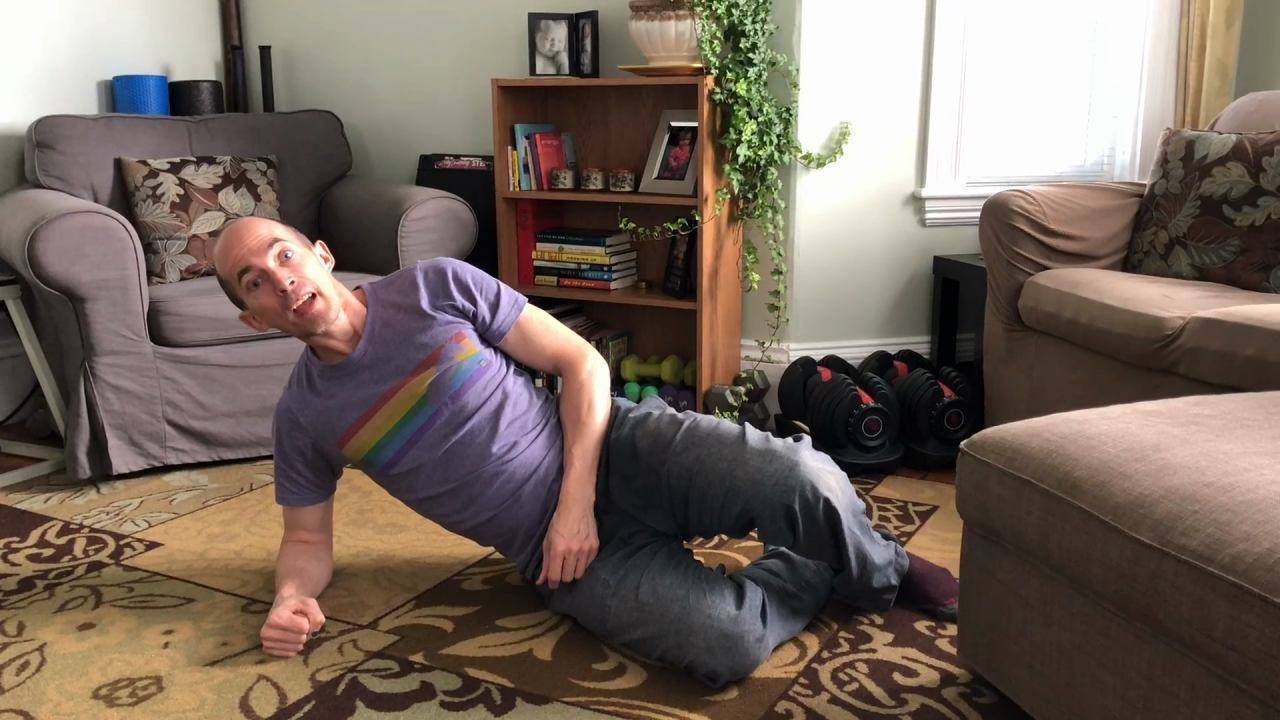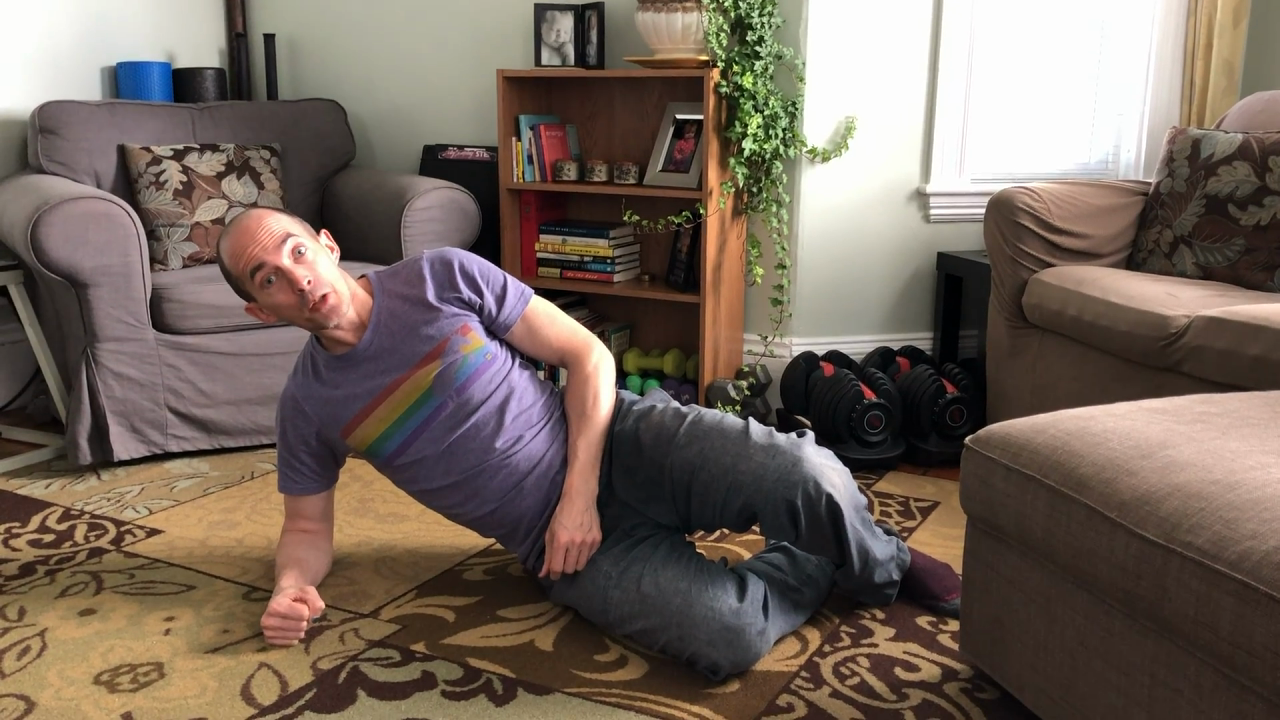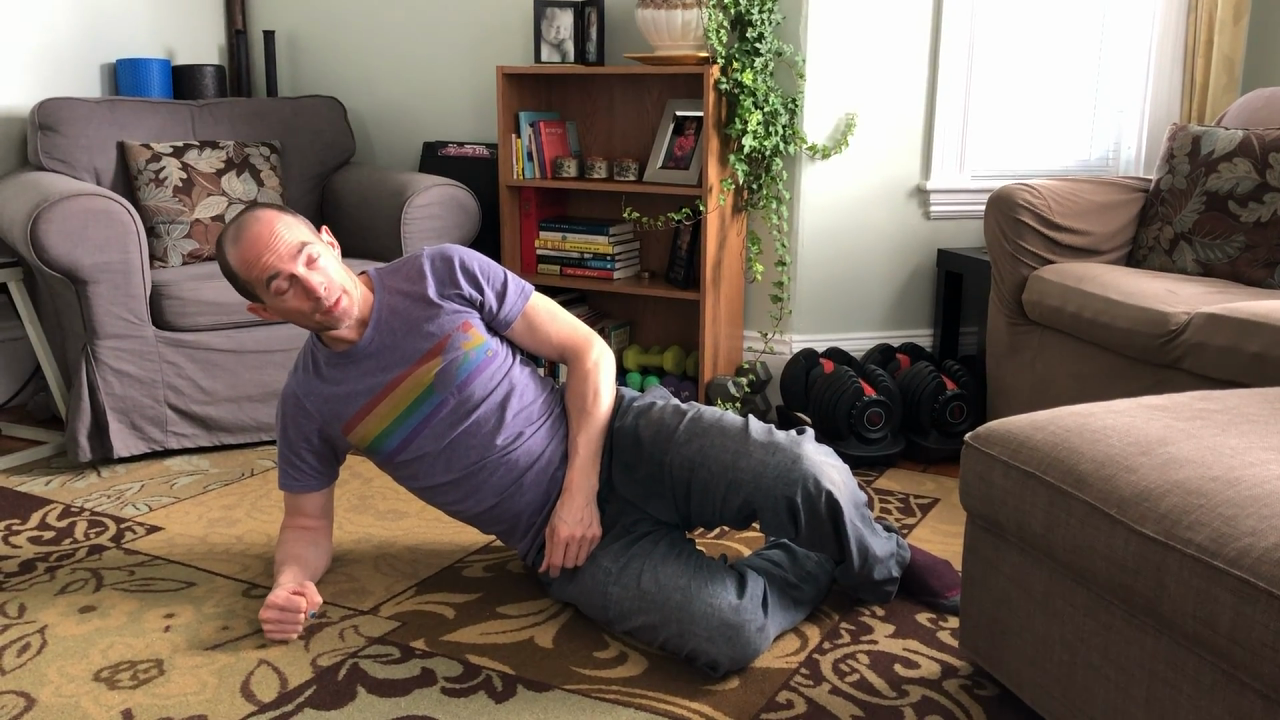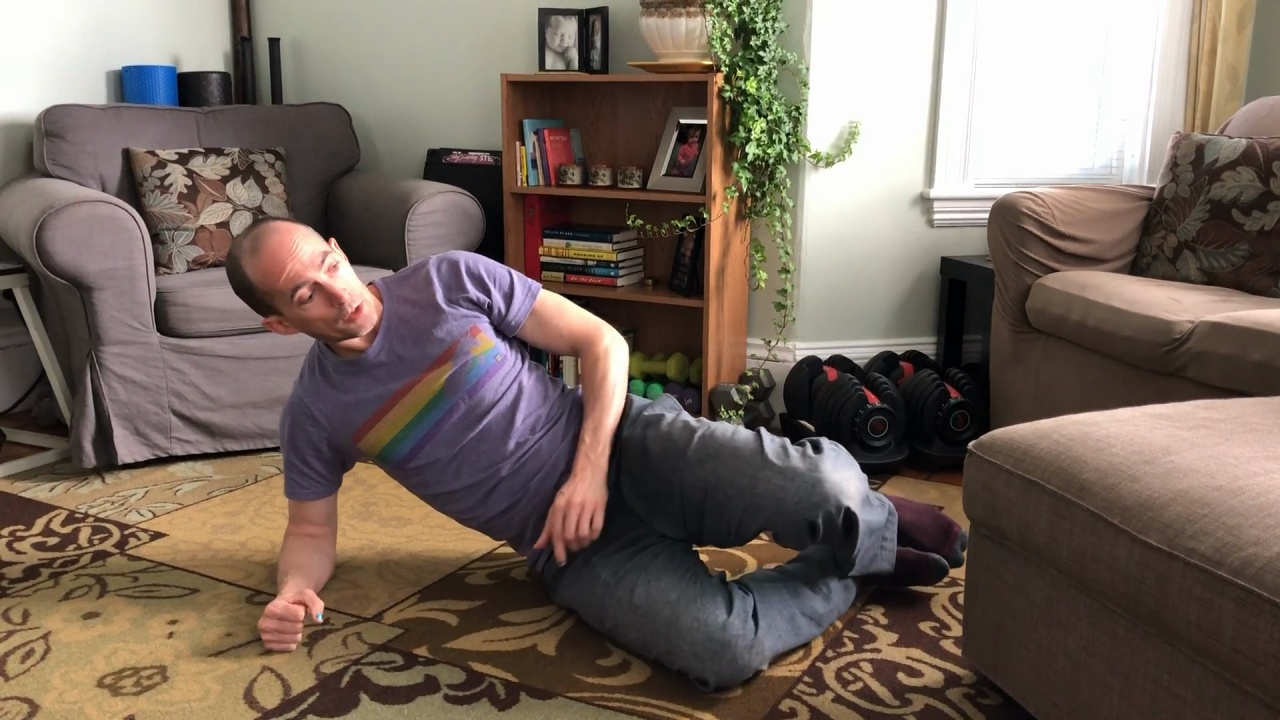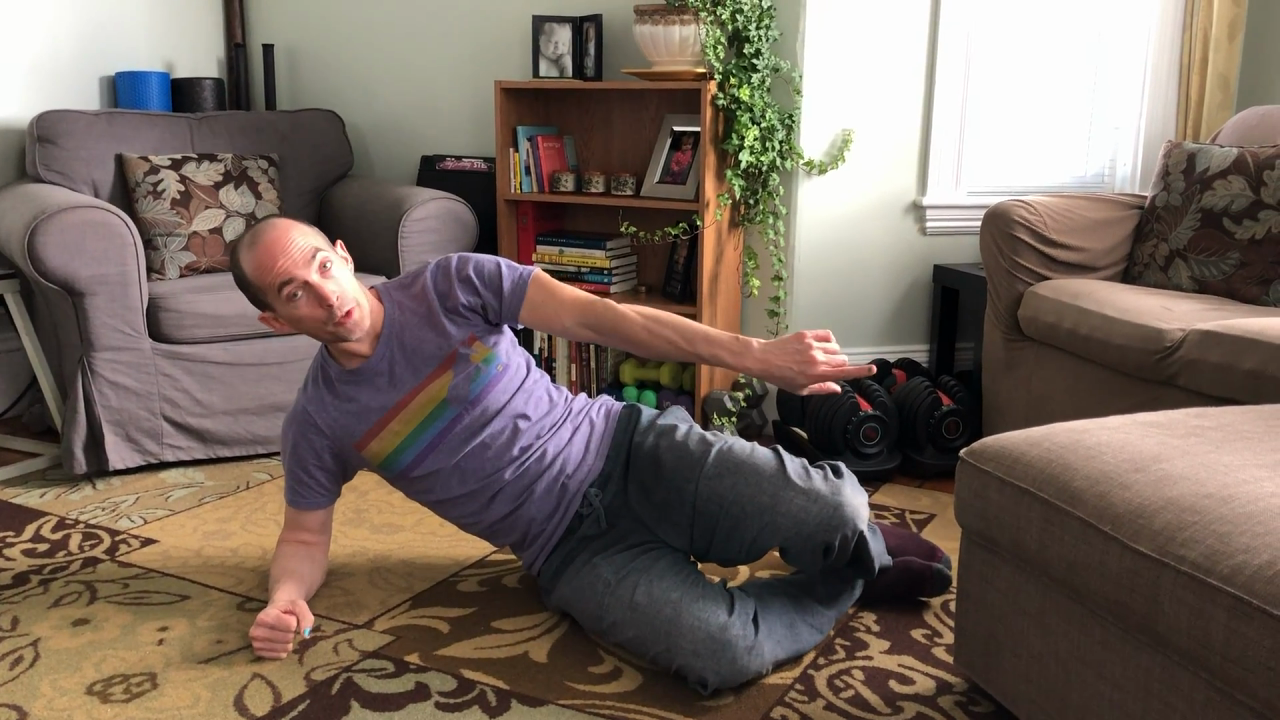
dt=1s
person 1, frame 1
left shoulder: (437, 285)
right shoulder: (302, 416)
left elbow: (582, 364)
right elbow: (306, 539)
left wrist: (577, 501)
right wrist: (291, 599)
left hip: (614, 450)
right hip: (550, 544)
left knee: (802, 481)
right knee: (726, 645)
left ankle: (878, 570)
right ankle: (811, 574)
person 1, frame 2
left shoulder: (442, 276)
right shoulder: (307, 405)
left elbow: (587, 355)
right elbow: (308, 525)
left wrist: (580, 492)
right wrist: (290, 586)
left hip: (619, 442)
right hip: (554, 538)
left knee: (807, 477)
right knee: (727, 639)
left ankle: (880, 564)
right ankle: (812, 567)
person 1, frame 3
left shoulder: (443, 272)
right shoulder: (308, 402)
left elbow: (588, 353)
right elbow: (307, 523)
left wrist: (581, 489)
right wrist: (289, 582)
left hip: (620, 439)
right hip: (557, 534)
left knee: (804, 472)
right knee: (728, 633)
left ankle: (881, 562)
right ankle: (814, 559)
person 1, frame 4
left shoulder: (450, 279)
right shoulder: (314, 412)
left elbow: (602, 343)
right elbow: (310, 530)
left wrist: (589, 468)
right wrist: (293, 591)
left hip: (628, 445)
right hip: (575, 544)
left knee: (818, 487)
right knee: (722, 652)
left ankle: (872, 521)
right ankle: (855, 566)
person 1, frame 5
left shoulder: (450, 285)
right shoulder: (317, 422)
left elbow: (600, 319)
right elbow: (304, 538)
left wrist: (756, 353)
right wrist: (284, 600)
left hip: (631, 451)
right hip: (572, 548)
left knee: (830, 512)
right knee: (722, 653)
left ankle: (858, 541)
right ankle: (848, 580)
